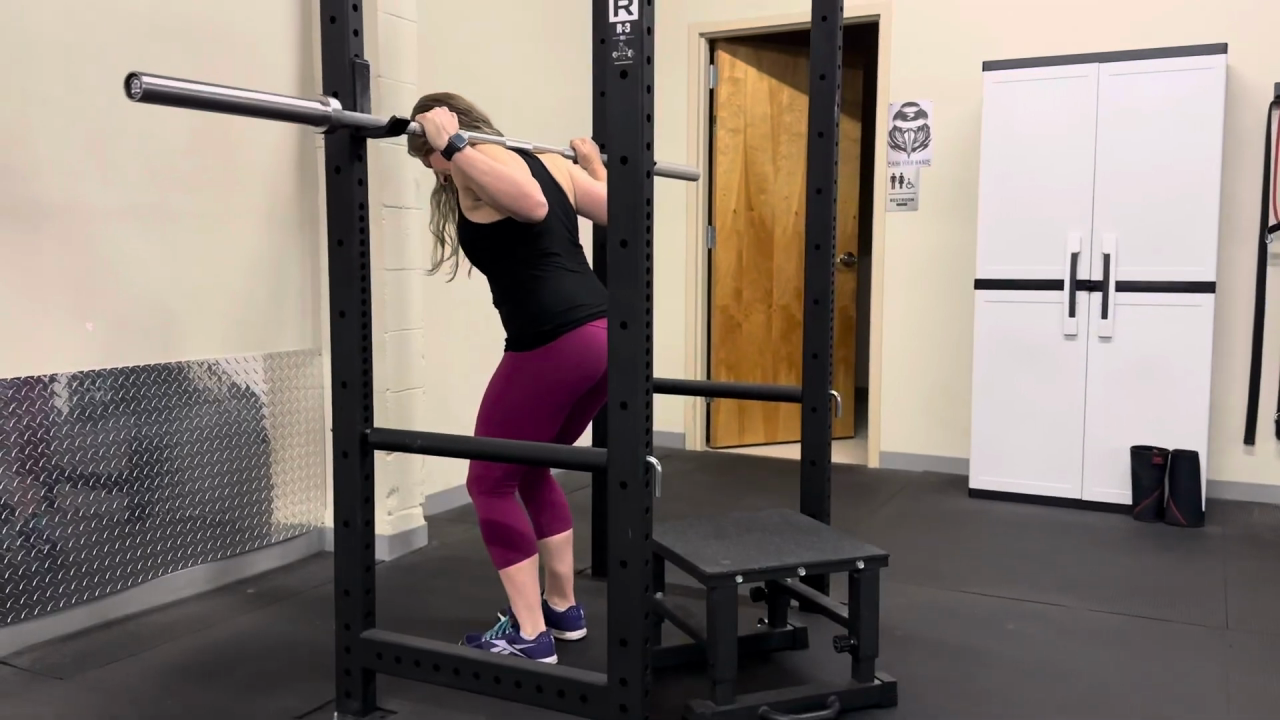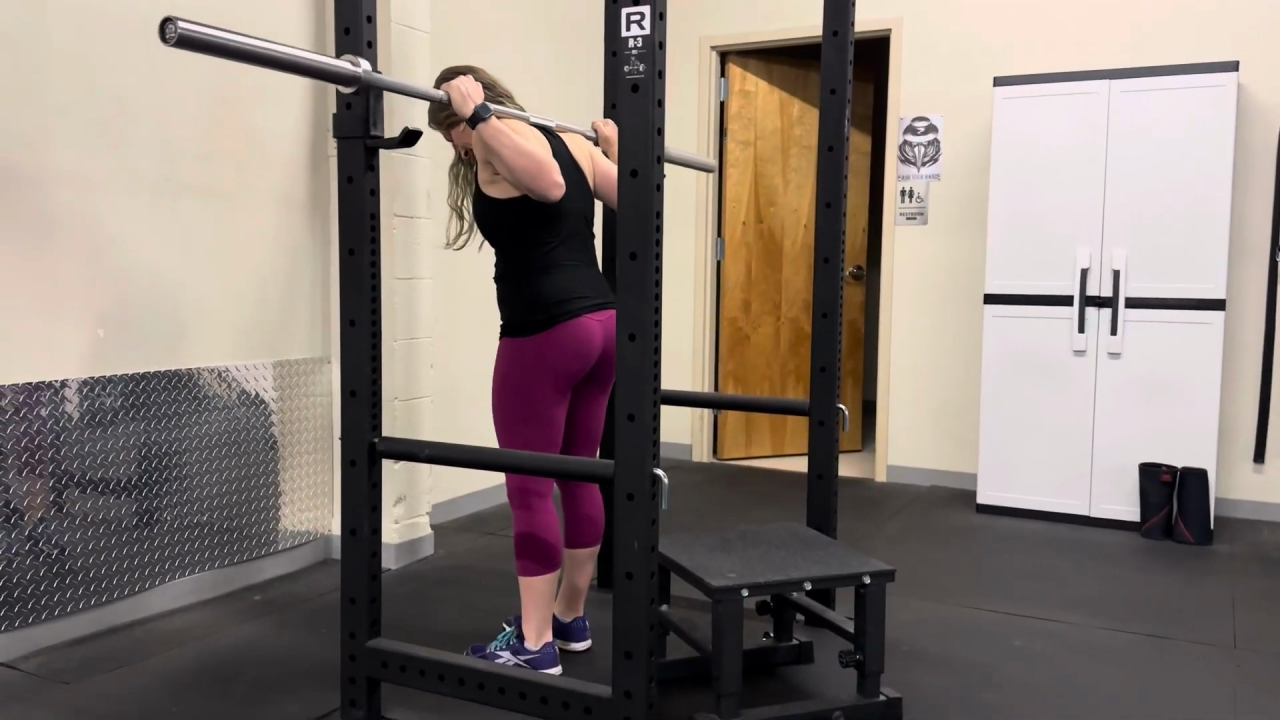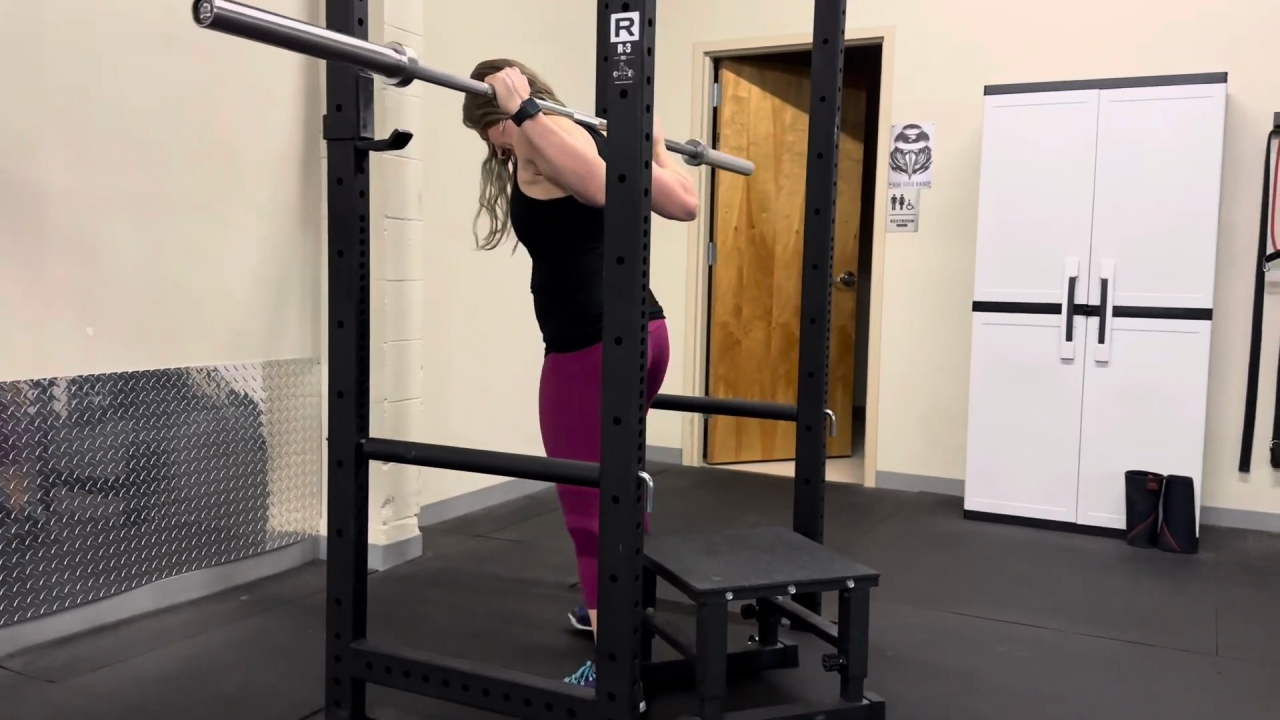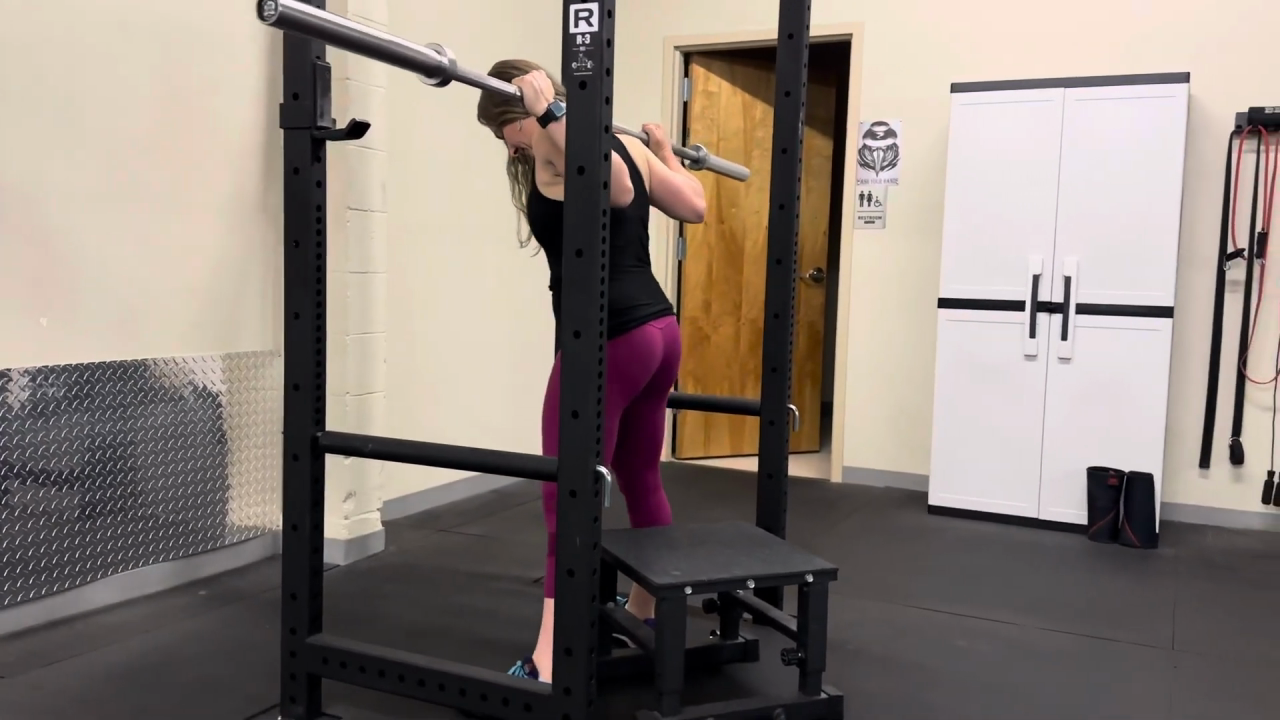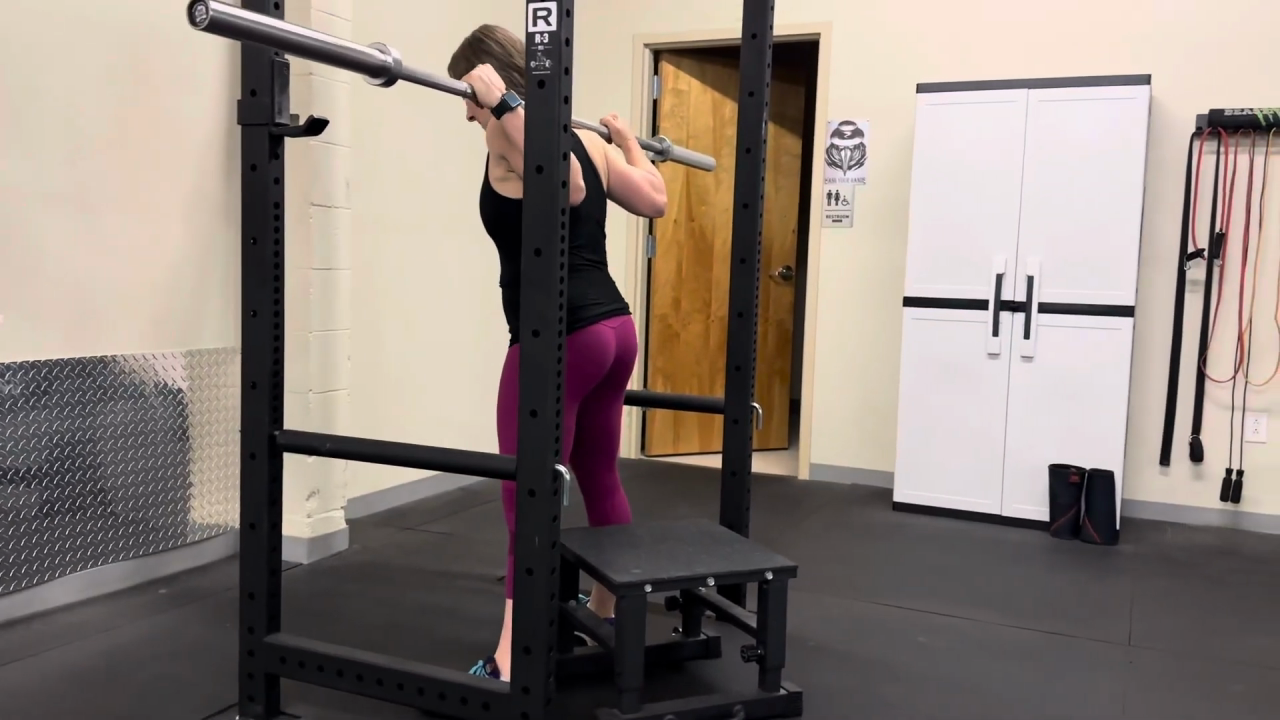
dt=1s
person 1, frame 1
left shoulder: (473, 164)
right shoulder: (548, 160)
left elbow: (532, 206)
left wrist: (450, 145)
right wrist: (595, 166)
left hip: (553, 346)
right hip: (602, 335)
left knee: (490, 483)
right knee: (530, 471)
left ankle: (529, 634)
right ankle: (563, 606)
person 1, frame 2
left shoulder: (497, 139)
right shoulder: (571, 141)
left elbow: (547, 184)
left wrist: (477, 114)
right wrist: (613, 147)
left hip: (545, 336)
right hip: (602, 324)
left knee: (529, 489)
right knee: (579, 478)
left ankle: (534, 643)
right ankle: (570, 617)
person 1, frame 3
left shoulder: (539, 138)
right shoulder: (604, 137)
left elbow: (596, 187)
right elbow: (685, 203)
left wrist: (524, 110)
right wrist: (658, 148)
left hip: (590, 350)
right hip: (646, 333)
left knee: (588, 508)
person 1, frame 4
left shoulder: (558, 146)
right shoulder: (625, 143)
left elbow: (614, 186)
right elbow: (694, 205)
left wrist: (549, 112)
right wrist: (664, 151)
left hip: (607, 344)
right hip: (658, 332)
right knee: (641, 482)
left ankle: (548, 663)
right ankle: (646, 610)
person 1, frame 5
left shoulder: (509, 136)
right shoulder: (585, 139)
left elbow: (566, 186)
right elbow: (654, 199)
left wrist: (502, 104)
right wrist: (628, 143)
left hip: (558, 342)
right hip: (614, 329)
right knee: (601, 482)
left ankle: (510, 663)
right ankle: (607, 610)
